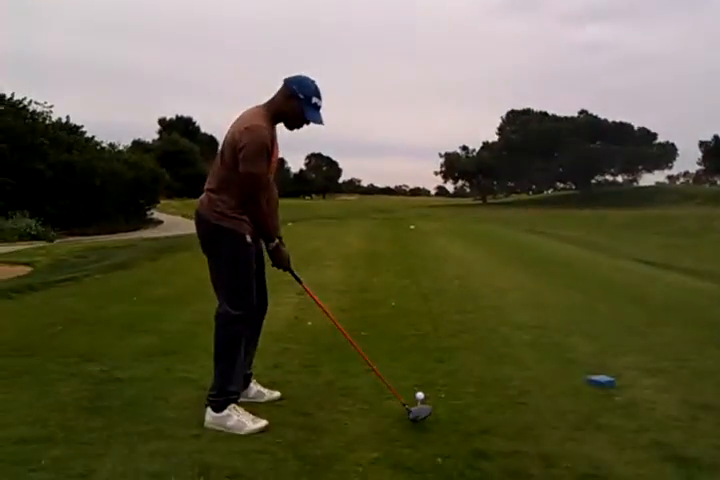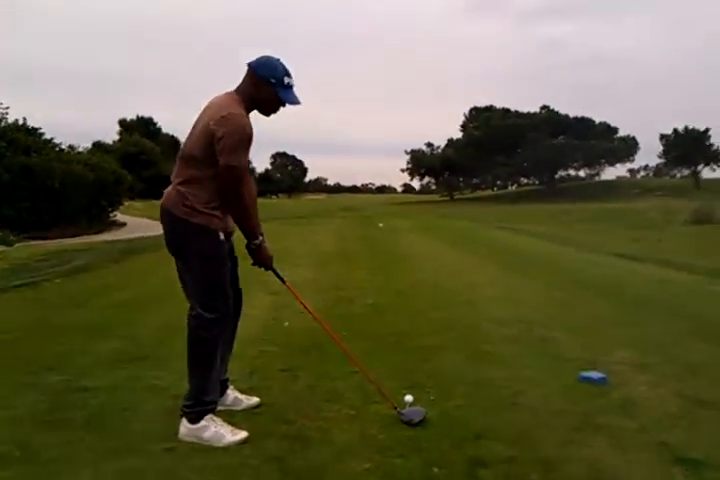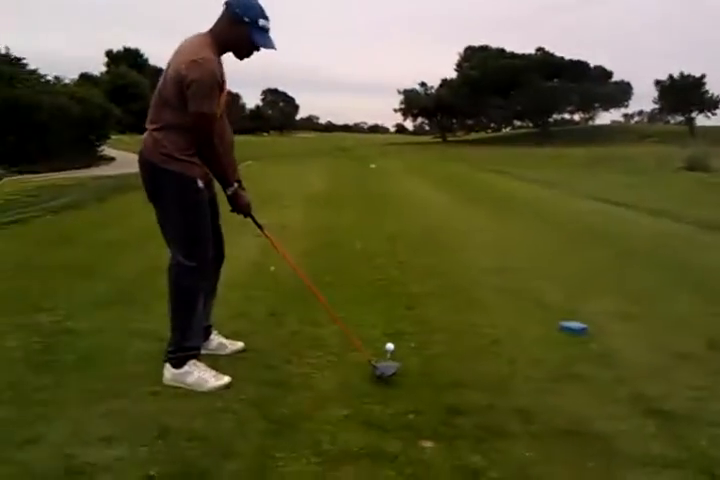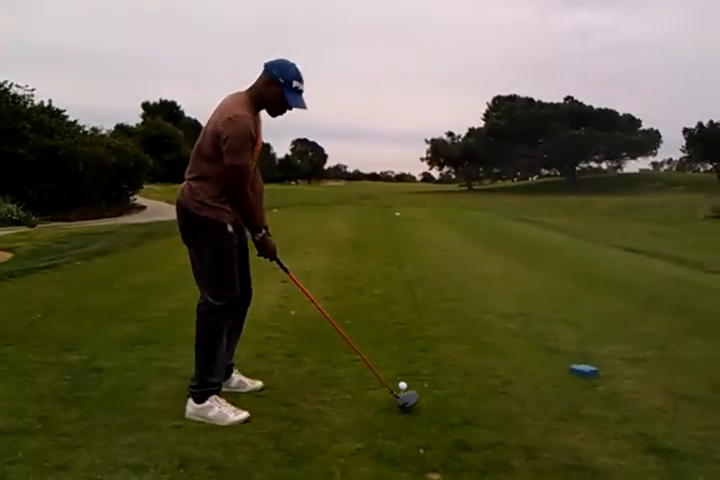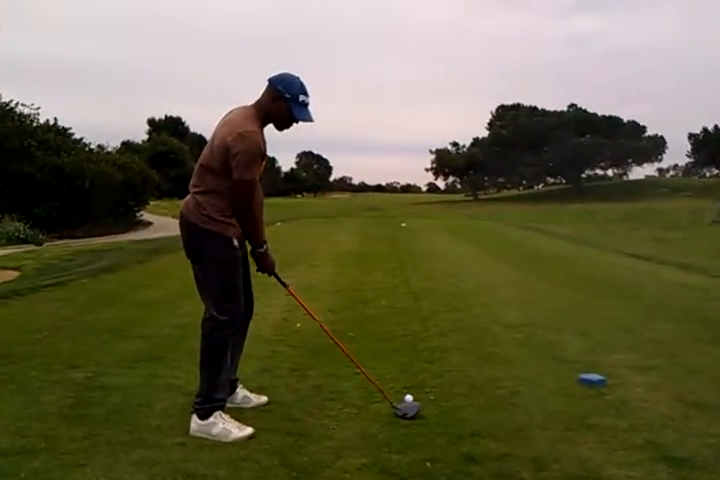
dt=1s
person 1, frame 1
left shoulder: (262, 123)
right shoulder: (256, 132)
right elbow: (253, 198)
left wrist: (273, 239)
right wrist: (274, 244)
left hip: (236, 223)
right hip: (224, 224)
left knee: (254, 306)
right knee: (237, 310)
left ankle: (240, 381)
right ankle: (220, 406)
person 1, frame 2
left shoulder: (228, 107)
right shoulder: (235, 122)
left elbow: (239, 183)
right elbow: (233, 191)
left wrist: (255, 236)
right wrist: (256, 241)
left hip: (205, 217)
right hip: (192, 220)
left knee: (228, 307)
right knee: (211, 313)
left ankle: (215, 389)
right ankle: (195, 417)
person 1, frame 3
left shoulder: (205, 51)
right shoulder: (203, 66)
left elbow: (217, 125)
right elbow: (206, 139)
left wrist: (233, 179)
right wrist: (232, 188)
left hip: (188, 166)
right hip: (172, 167)
left knee: (210, 255)
right knee: (192, 260)
left ankle: (200, 333)
right ankle: (179, 361)
person 1, frame 4
left shoulder: (247, 111)
right shoulder: (238, 121)
left elbow: (252, 176)
right elbow: (239, 189)
left wrist: (261, 227)
right wrist: (260, 234)
left hip: (223, 213)
right hip: (206, 214)
left knee: (239, 296)
right knee: (219, 301)
left ankle: (222, 371)
right ankle: (202, 397)
person 1, frame 5
left shoulder: (245, 118)
right shoulder: (249, 137)
left elbow: (252, 194)
right elbow: (245, 204)
left wrist: (258, 243)
right wrist: (260, 249)
left hip: (221, 225)
right hip: (209, 228)
left knee: (240, 310)
right knee: (224, 315)
left ankle: (227, 387)
right ankle: (205, 413)
